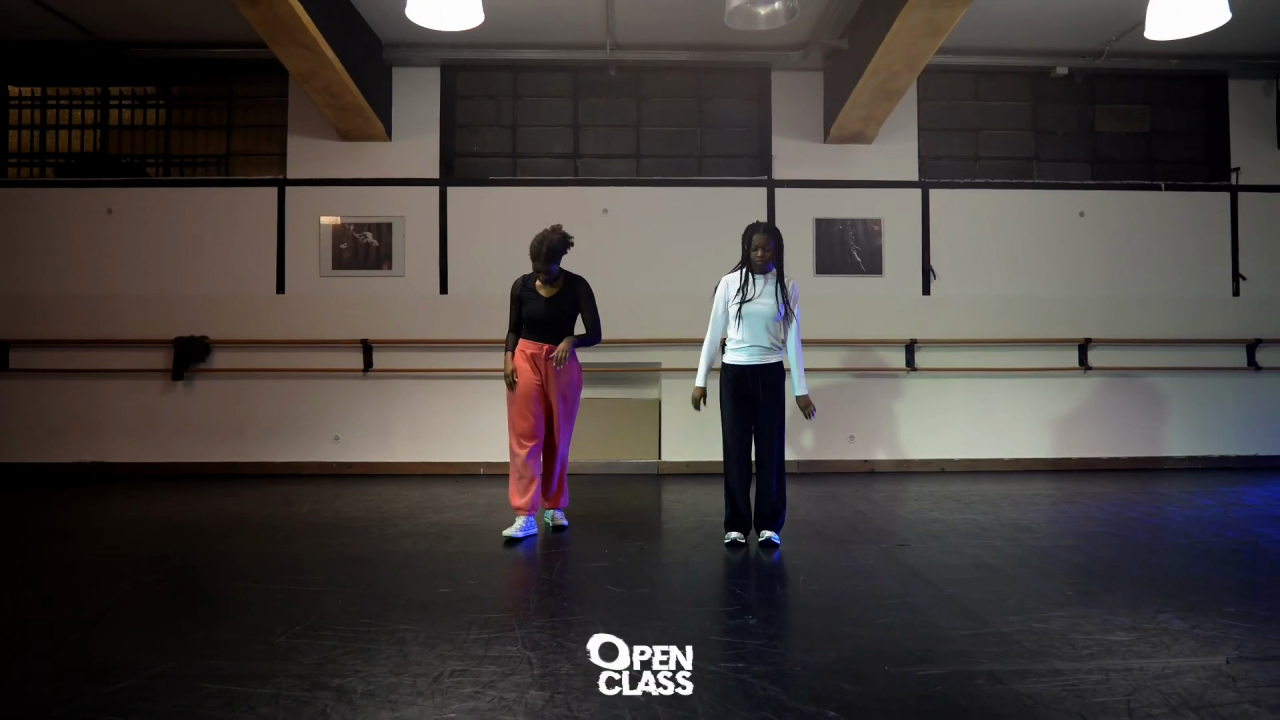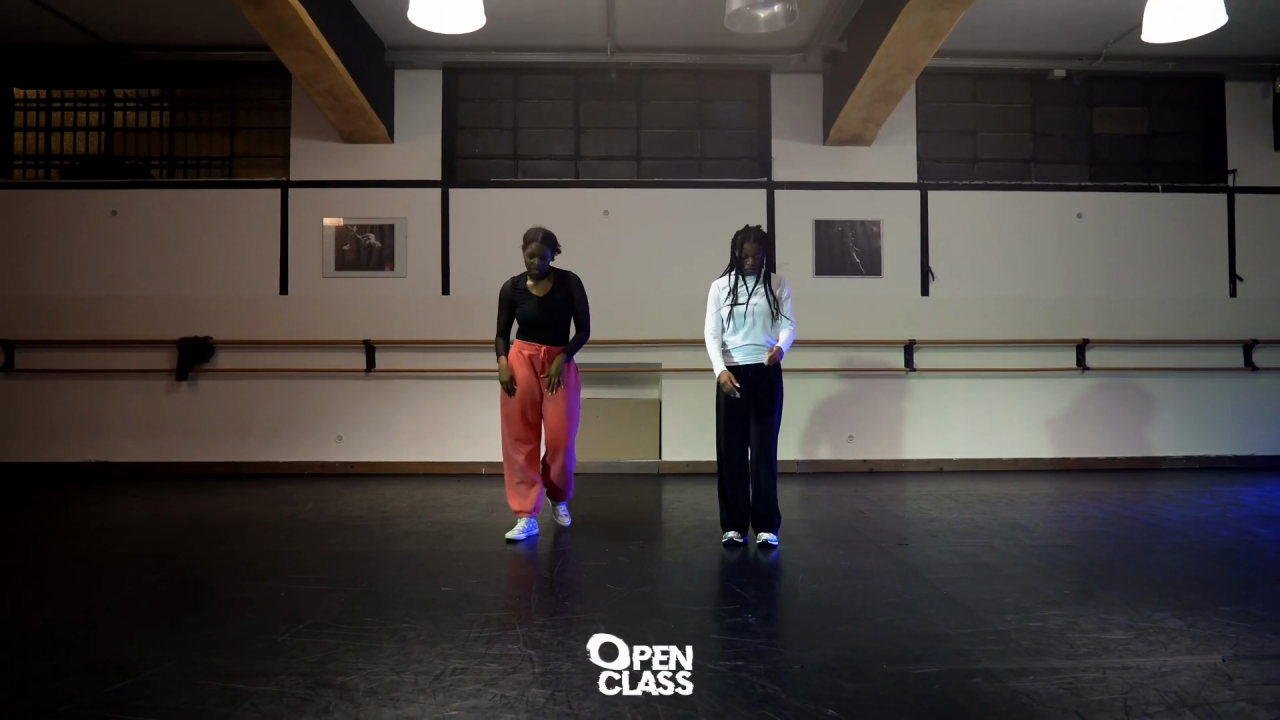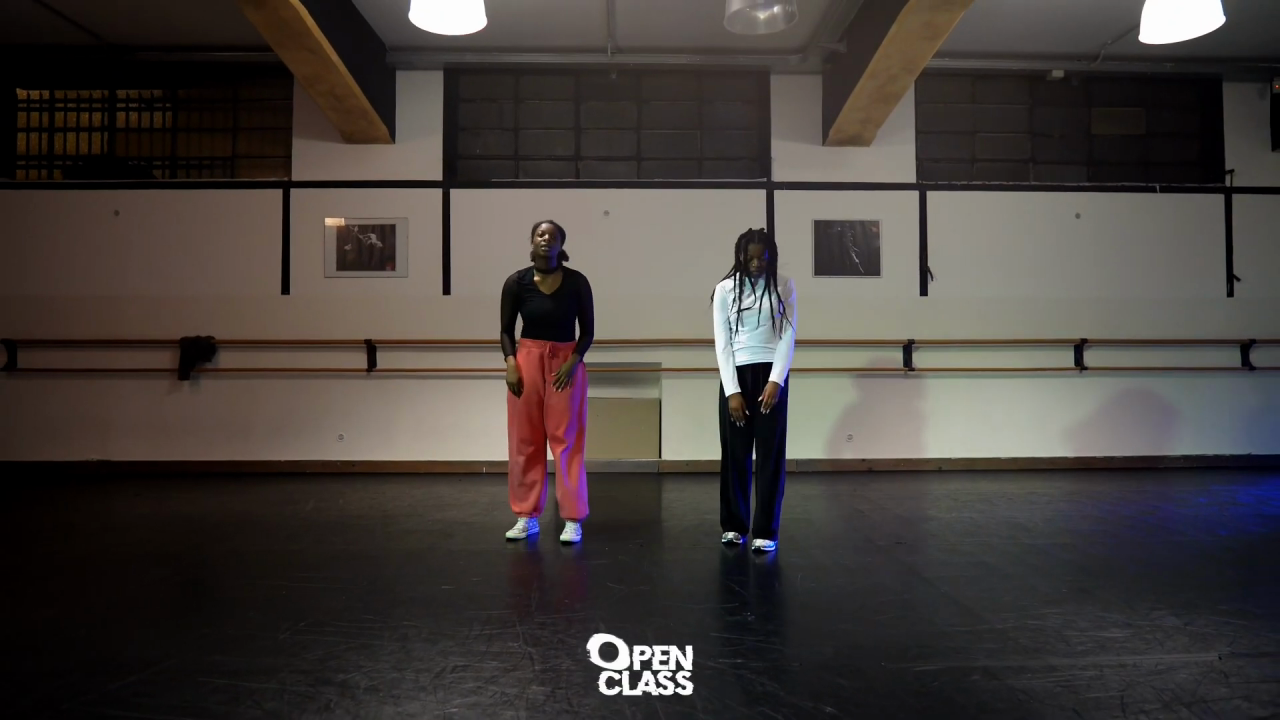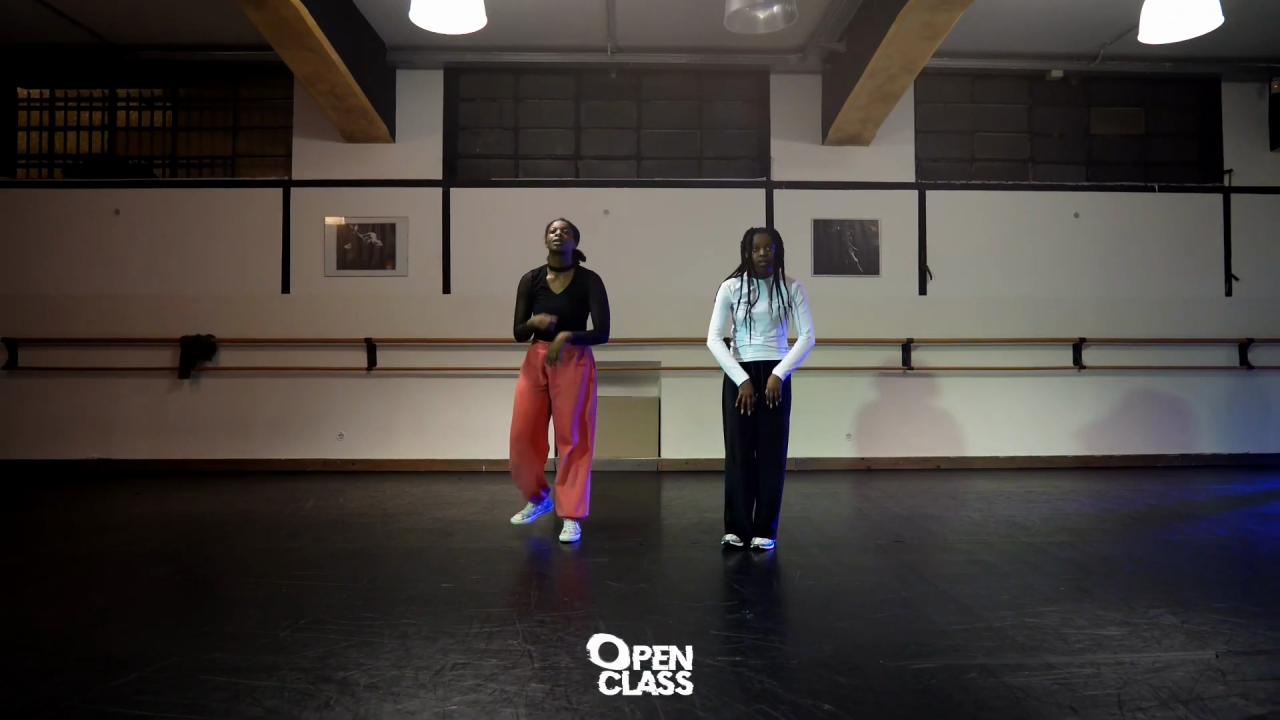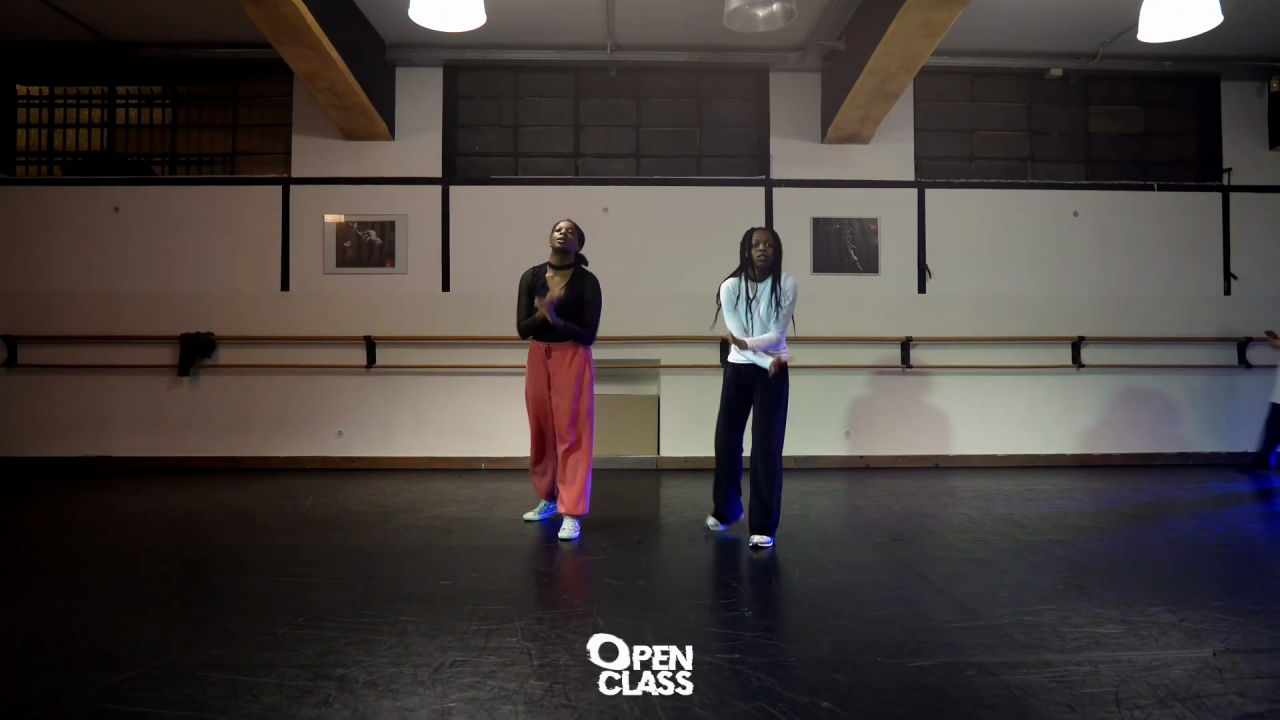
dt=0.3s
person 1, frame 1
left shoulder: (787, 286)
right shoulder: (730, 283)
left elbow: (793, 339)
right elbow: (714, 332)
left wrist: (801, 389)
right wrist: (701, 380)
left hip: (771, 374)
right hip: (734, 373)
left knee: (771, 449)
right knee: (735, 449)
left ankle: (769, 524)
right ankle: (736, 525)
person 1, frame 2
left shoulder: (778, 285)
right shoulder: (720, 287)
left elbow: (788, 327)
right elbow: (712, 334)
left wrist: (779, 348)
right wrist: (721, 369)
left hip: (767, 374)
right hip: (732, 373)
left knee: (763, 450)
right knee: (731, 451)
left ankle: (766, 525)
right ankle: (734, 524)
person 1, frame 3
left shoulder: (783, 286)
right shoulder: (725, 289)
left elbow: (788, 336)
right elbow: (722, 342)
left wrist: (776, 380)
right wrist: (732, 390)
left hip: (771, 376)
right hip: (737, 376)
left knee: (770, 454)
right knee: (735, 454)
left ankle: (765, 531)
right ankle: (734, 525)
person 1, frame 4
left shoulder: (791, 288)
right shoulder: (731, 287)
left elbow: (808, 336)
right elbow: (714, 340)
left wrist: (779, 373)
right wrist: (742, 379)
left hip: (775, 374)
right hip: (740, 373)
left knee: (771, 451)
right knee: (739, 450)
left ankle: (764, 529)
right ankle: (738, 527)
person 1, frame 5
left shoulder: (786, 284)
right shoulder: (731, 286)
left elbow: (777, 334)
right elbow: (735, 337)
left wrist: (747, 344)
right wrist: (766, 360)
left hip: (772, 371)
right hip: (739, 370)
left knee: (767, 446)
right knee: (727, 441)
left ankle: (763, 526)
right ankle: (725, 510)
person 2, frame 1
left shoulder: (577, 286)
right shoulder: (521, 286)
left elbow: (595, 334)
right elbow: (514, 328)
left wrist: (571, 341)
right wrist: (509, 357)
left hip: (562, 366)
right hip: (526, 361)
left knee: (558, 440)
right knee: (525, 438)
left ankle: (554, 506)
right ankle: (525, 515)
person 2, frame 2
left shoulder: (569, 283)
right shoulder: (512, 288)
left elbow: (584, 331)
right elbow: (502, 333)
left wrist: (563, 359)
right wrist: (502, 362)
left hip: (559, 363)
right hip: (520, 363)
left knee: (561, 438)
right knee: (520, 441)
left ankle: (558, 499)
right ankle: (527, 516)
person 2, frame 3
left shoulder: (577, 282)
right shoulder: (516, 282)
left elbow: (587, 331)
right elbow: (506, 330)
left wrist: (574, 361)
right wrist: (511, 363)
left hip: (566, 362)
right hip: (527, 361)
left knee: (566, 441)
right knee: (525, 441)
left ankle: (573, 519)
right ankle: (527, 516)
person 2, frame 4
left shoulder: (590, 281)
right shoulder: (531, 280)
left elbow: (602, 333)
right elbow: (518, 332)
left wrist: (570, 336)
right wrist: (534, 322)
left hip: (574, 362)
right hip: (537, 359)
left knee: (572, 439)
right knee: (523, 435)
left ankle: (571, 516)
right ankle: (538, 497)
person 2, frame 5
left shoulder: (587, 282)
right shoulder: (531, 277)
left elbow: (589, 335)
right elbow: (522, 329)
left wrist: (556, 318)
right wrist: (545, 308)
left hip: (572, 360)
right hip: (538, 358)
left knee: (571, 436)
right knee: (541, 434)
left ankle: (572, 513)
right ankle: (549, 498)
